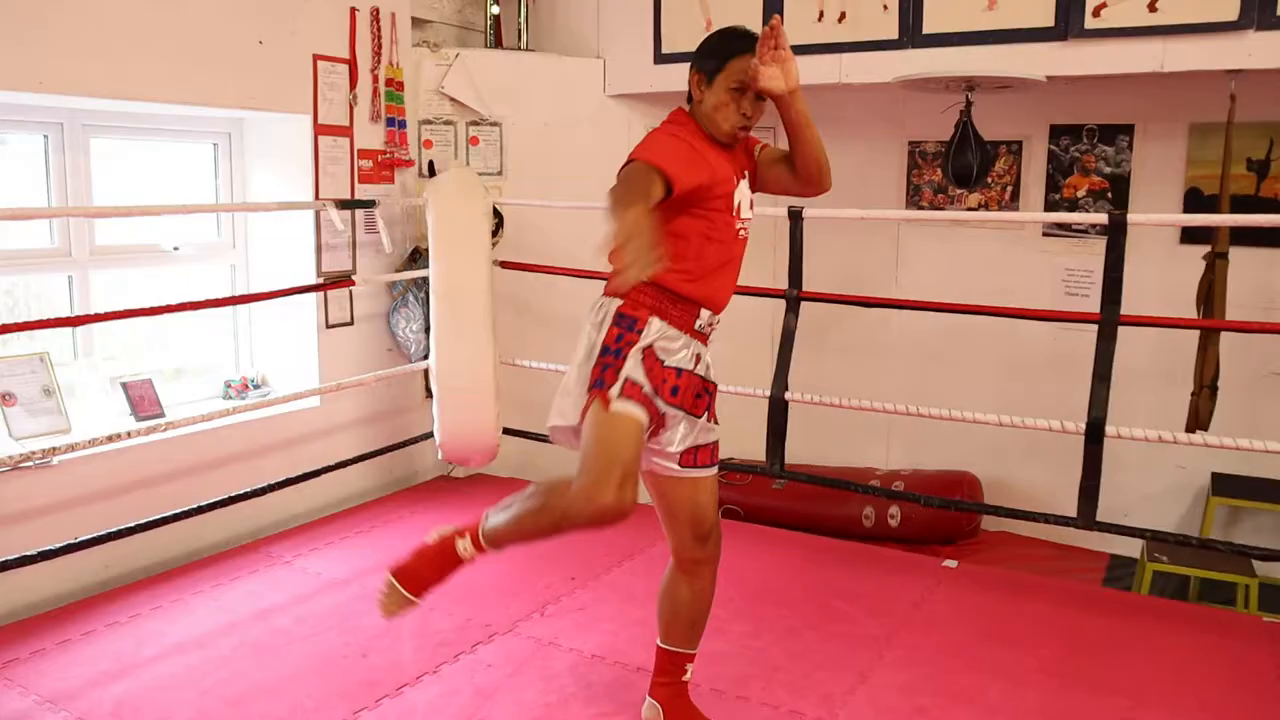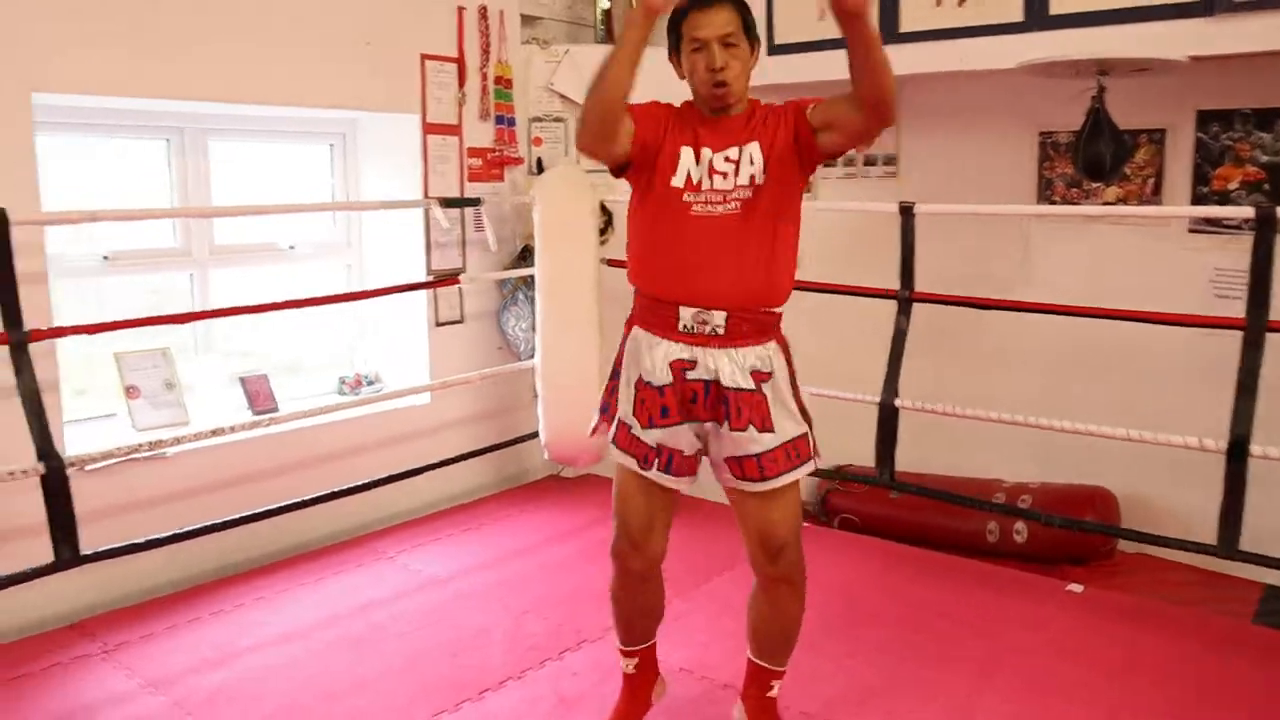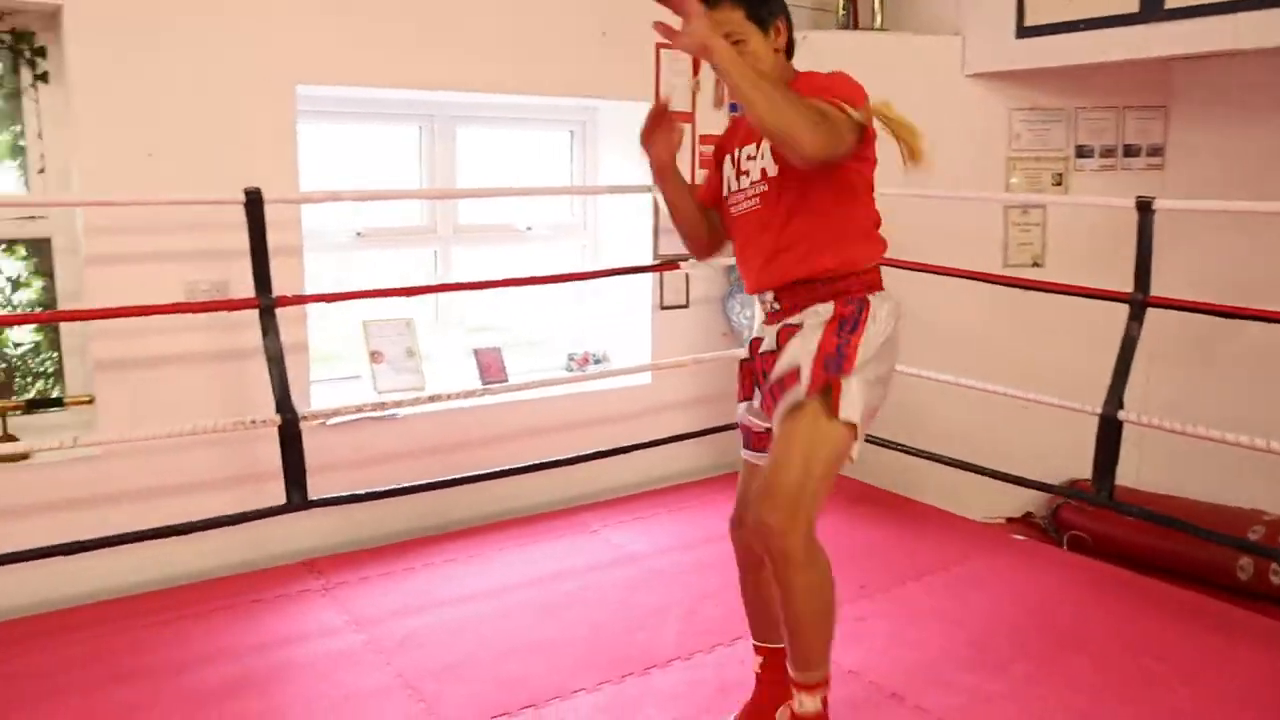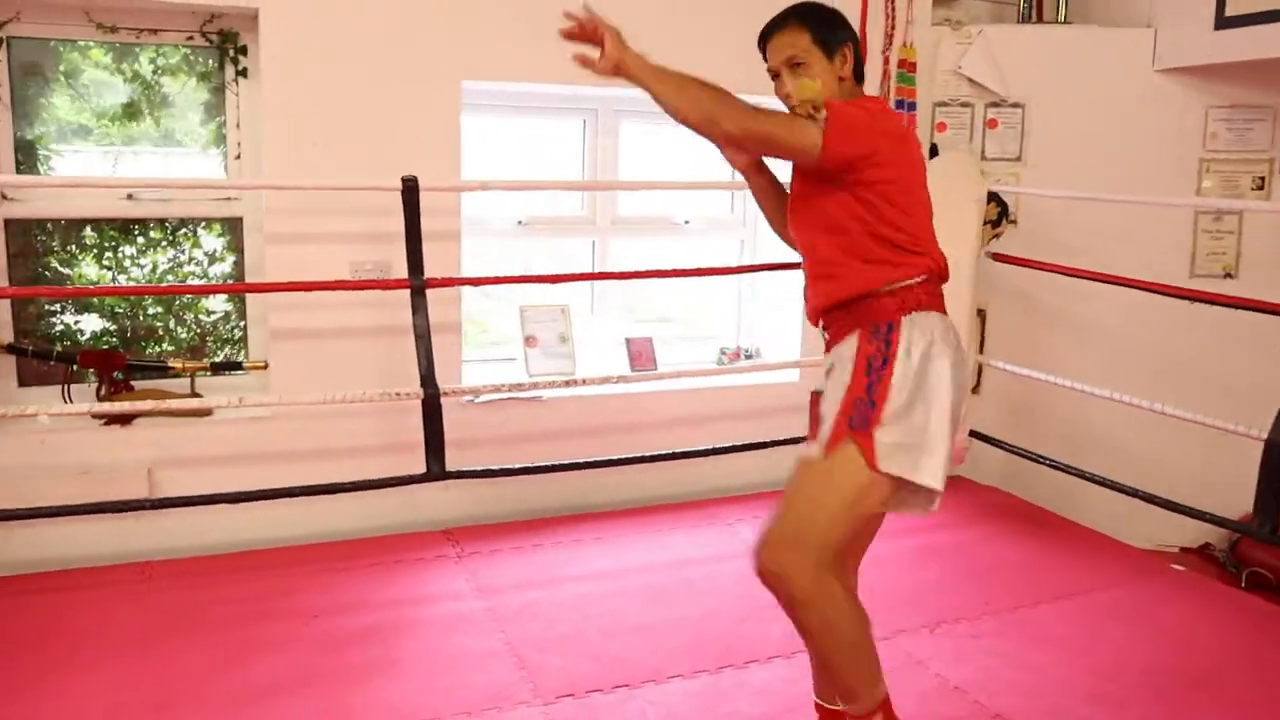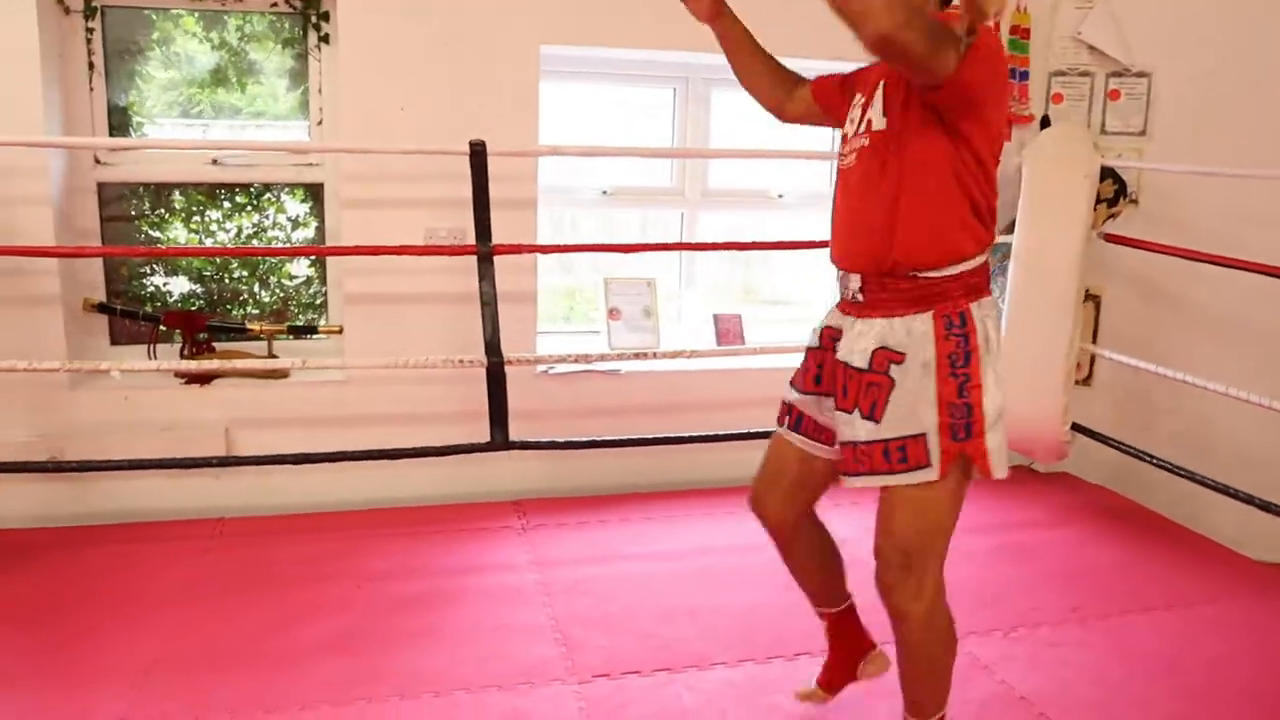
dt=0.7s
person 1, frame 1
left shoulder: (736, 151)
right shoulder: (675, 145)
left elbow: (815, 178)
right elbow: (636, 185)
left wrist: (789, 93)
right wrist: (637, 227)
left hip: (682, 358)
right hip: (642, 333)
left knee: (700, 542)
right knee: (600, 498)
right ankle: (454, 545)
person 1, frame 2
left shoulder: (788, 127)
right shoulder: (649, 129)
left elbow: (877, 112)
right elbow: (594, 137)
left hip: (750, 364)
right hip: (660, 359)
left knee: (780, 559)
right knee: (633, 552)
person 1, frame 3
left shoulder: (831, 94)
right shoulder: (733, 141)
left elbow: (809, 144)
right elbow: (702, 238)
right wrist: (664, 163)
left hip: (840, 324)
right hip: (784, 332)
left knee: (782, 510)
right knee: (751, 527)
person 1, frame 4
left shoulder: (866, 125)
right shoulder: (841, 149)
left elbow: (739, 123)
right elbow: (804, 233)
left wrist: (633, 65)
right wrist: (750, 168)
left hip: (895, 353)
right hip: (876, 358)
left knee: (793, 561)
right knee: (821, 565)
person 1, frame 5
right shoulder: (891, 74)
right elbow: (799, 102)
left hip: (924, 345)
right hip: (857, 330)
left knee: (908, 583)
right knee: (778, 503)
right ankle: (850, 643)
